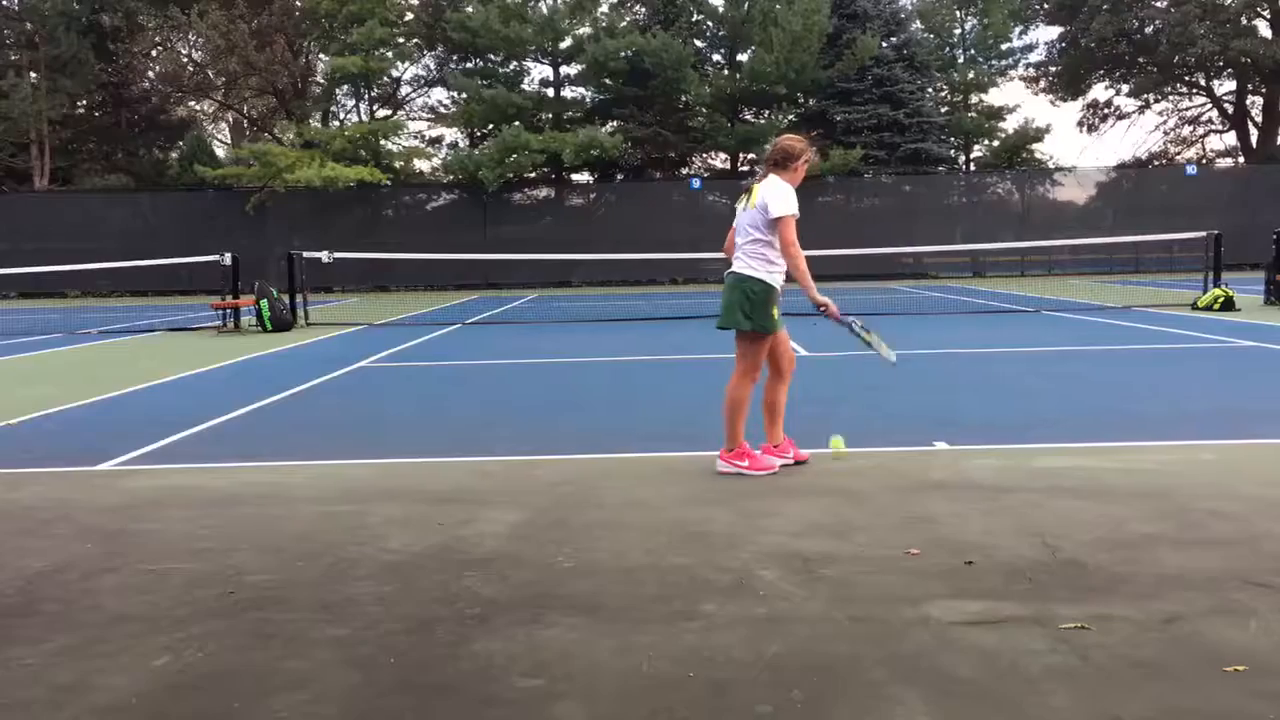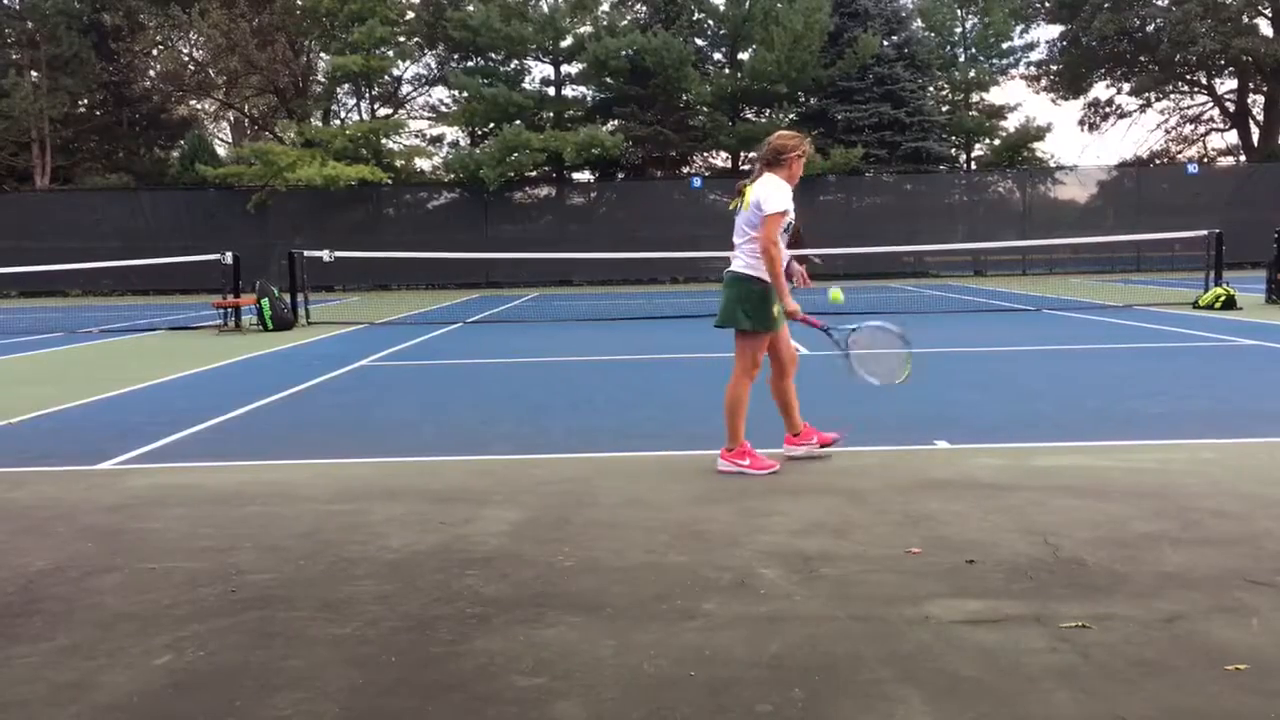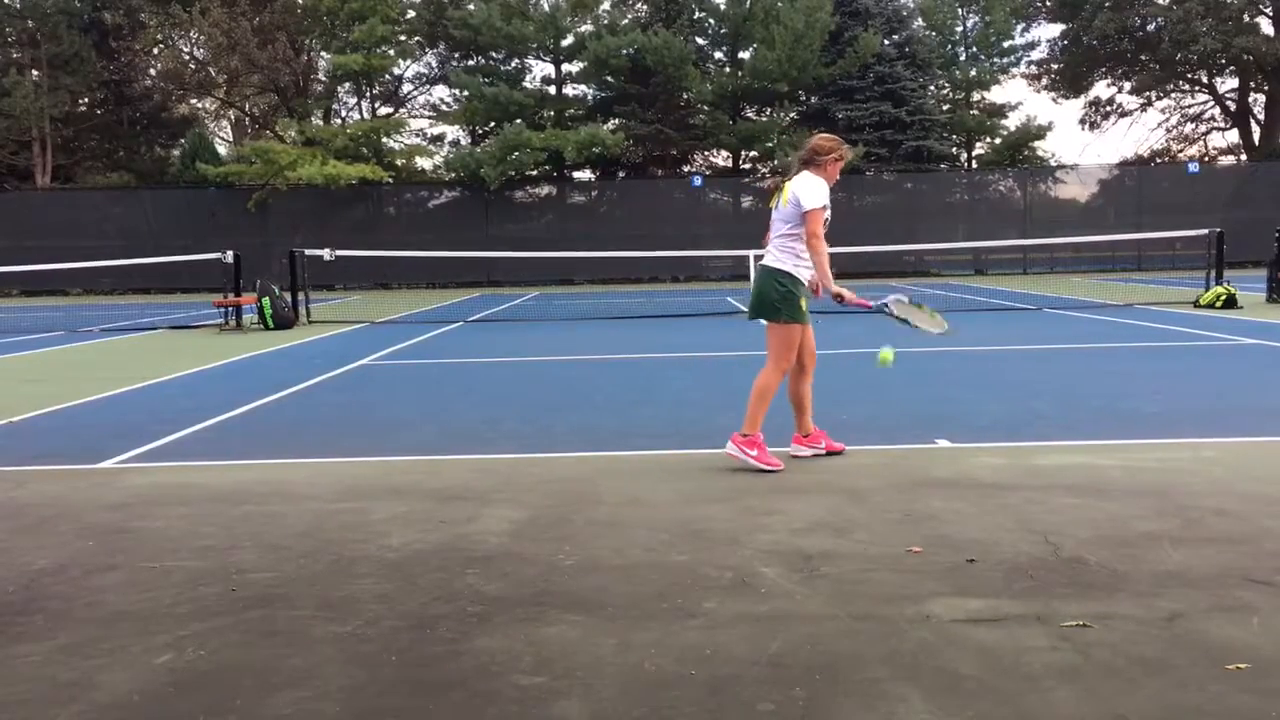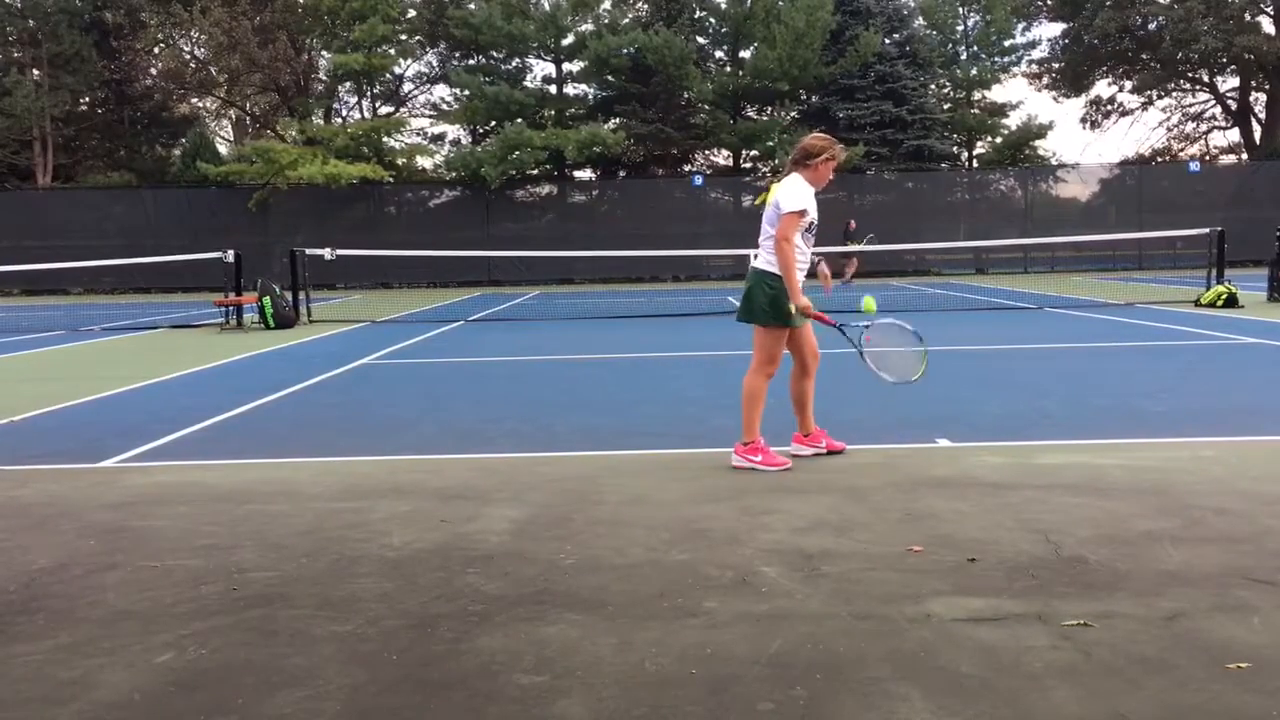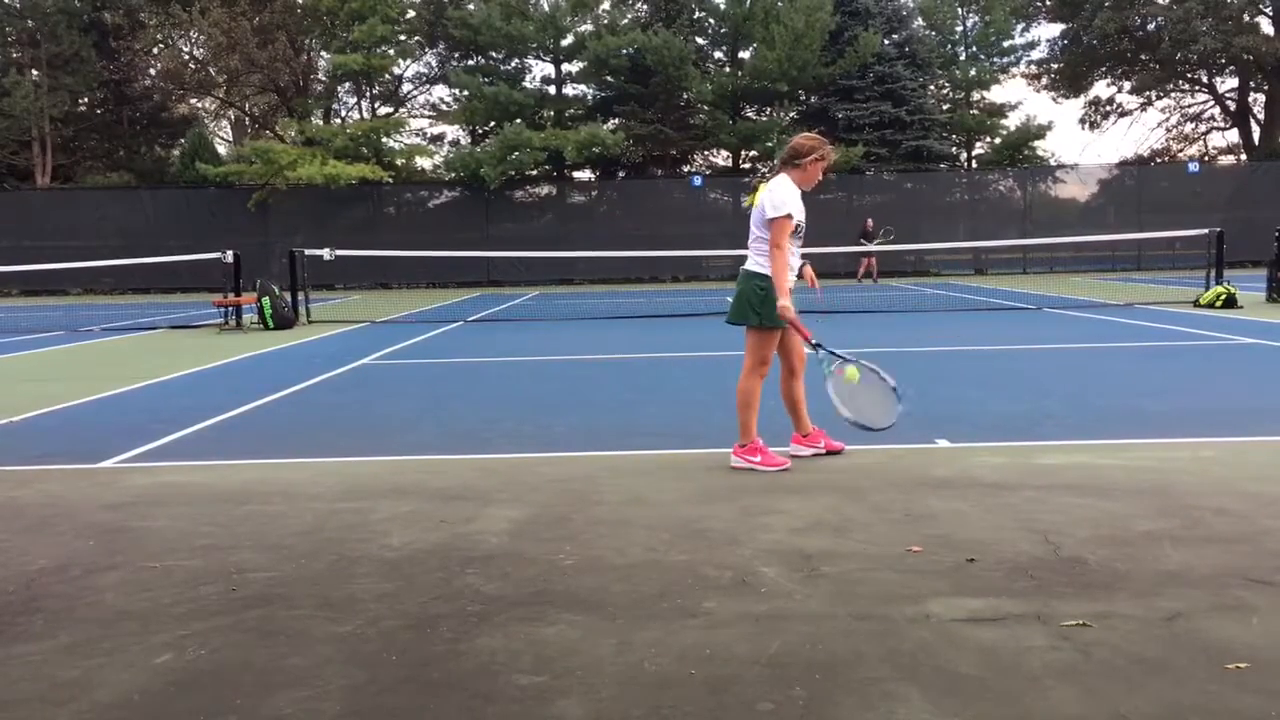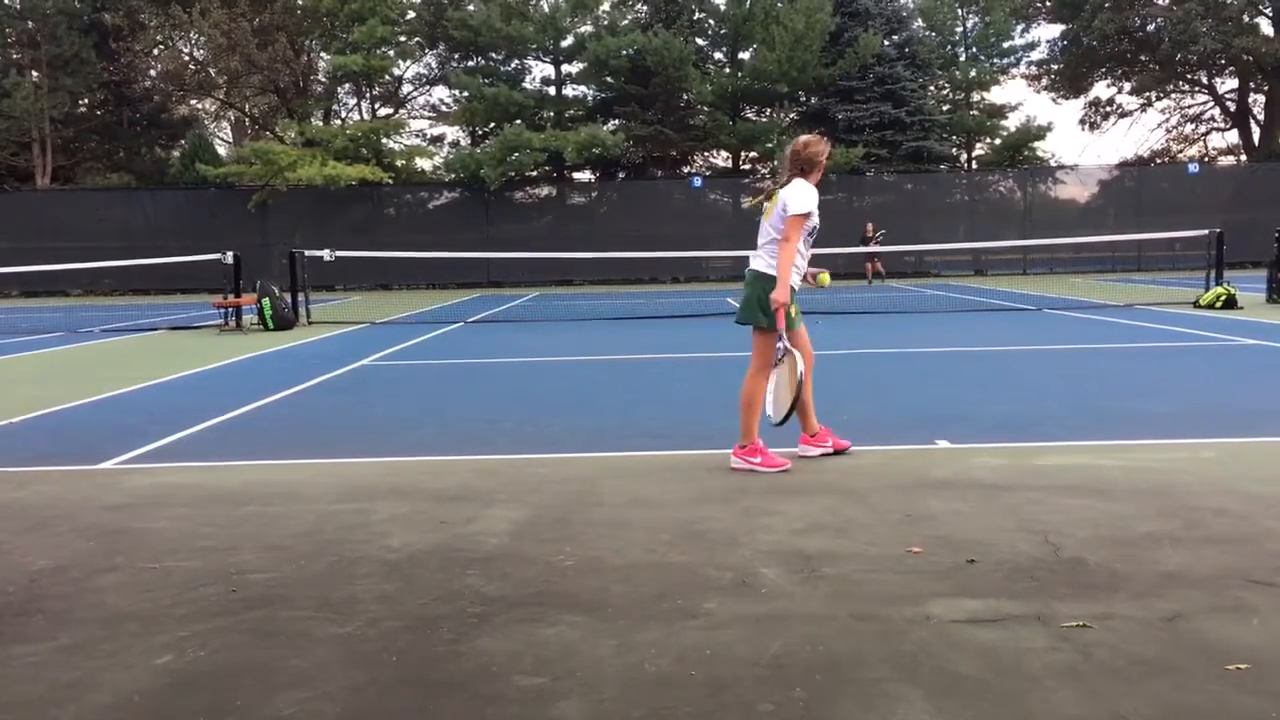
dt=0.5s
person 1, frame 1
left shoulder: (757, 191)
right shoulder: (781, 191)
left elbow: (730, 245)
right elbow: (789, 248)
right wrist: (815, 294)
left hip: (750, 285)
right hip: (755, 288)
left knee: (783, 366)
right knee: (747, 373)
left ankle: (775, 444)
right ankle: (732, 453)
person 1, frame 2
left shoulder: (759, 187)
right shoulder: (776, 188)
right elbow: (768, 245)
left wrist: (788, 266)
right wrist: (784, 297)
left hip: (754, 284)
right hip: (753, 285)
left knee: (785, 361)
right knee: (746, 370)
left ankle: (798, 435)
right ankle: (733, 452)
person 1, frame 3
left shoulder: (794, 185)
right shoulder: (814, 185)
right elbow: (814, 239)
left wrist: (811, 277)
right wrist: (828, 284)
left hip: (783, 278)
right hip: (783, 281)
left knee: (805, 360)
right knee: (779, 365)
left ankle: (806, 436)
right ankle: (747, 438)
person 1, frame 4
left shoulder: (796, 187)
right shoulder: (797, 188)
right elbow: (783, 242)
left wrist: (816, 264)
right wrist: (796, 294)
left hip: (780, 285)
right hip: (774, 284)
left knee: (808, 359)
right knee: (764, 367)
left ankle: (807, 436)
right ankle: (748, 447)
person 1, frame 5
left shoulder: (786, 189)
right shoulder: (783, 190)
right elbow: (777, 246)
left wrist: (802, 267)
right wrist: (781, 297)
left hip: (773, 287)
right hip: (764, 287)
left knee: (795, 359)
right knee: (758, 367)
left ankle: (805, 435)
right ankle: (746, 447)
person 1, frame 6
left shoulder: (789, 190)
right shoulder: (804, 191)
right elbow: (788, 241)
left wrist: (802, 270)
right wrist: (781, 285)
left hip: (776, 286)
right hip: (773, 286)
left knee: (804, 359)
right knee: (763, 368)
left ankle: (812, 435)
right ankle: (747, 449)
